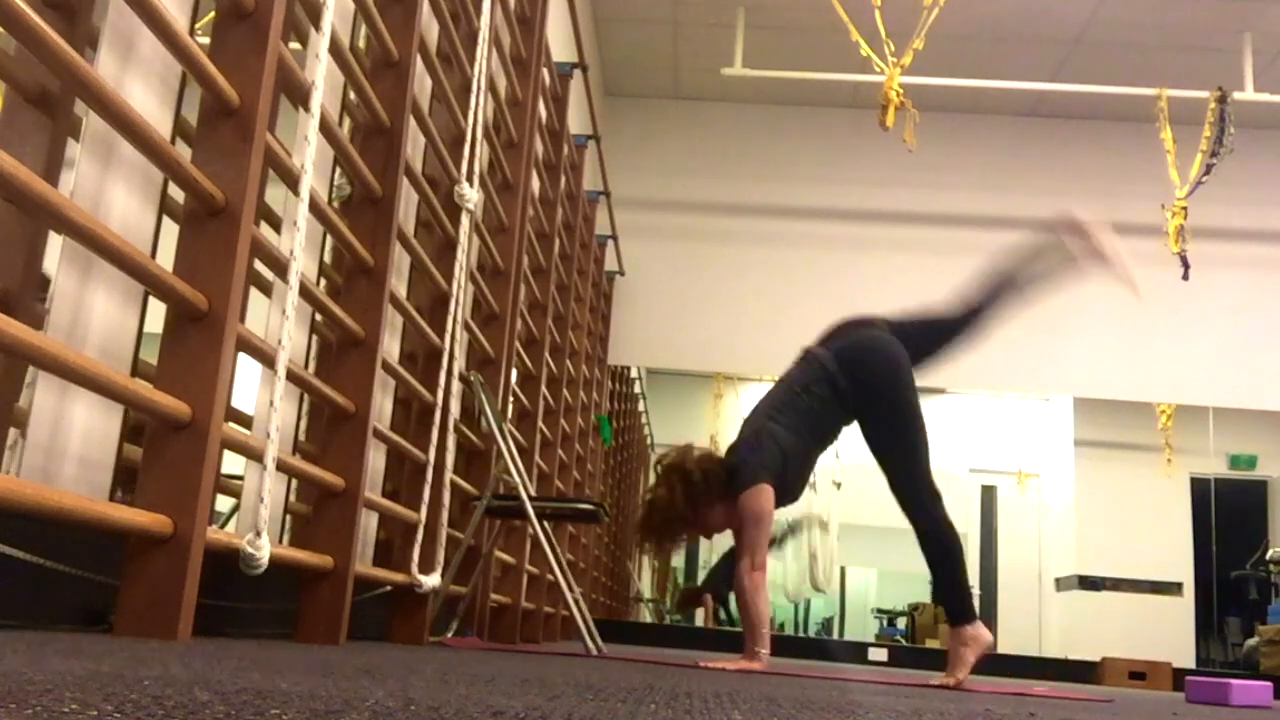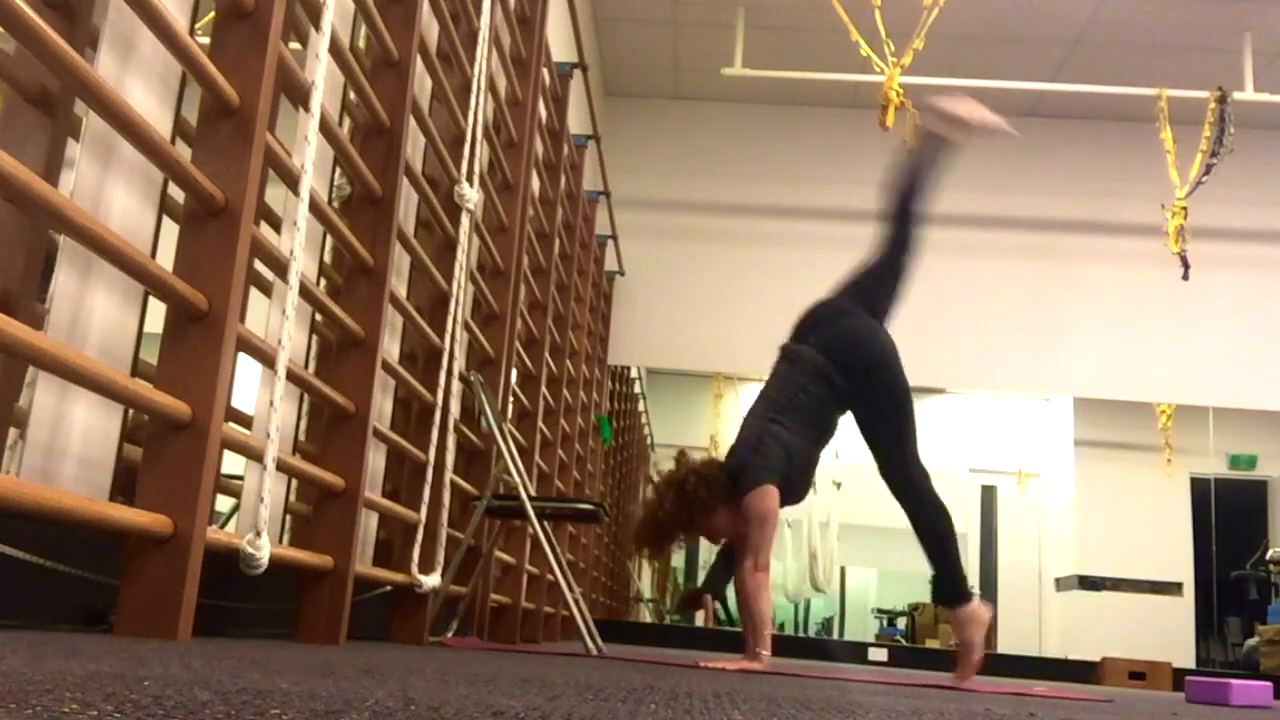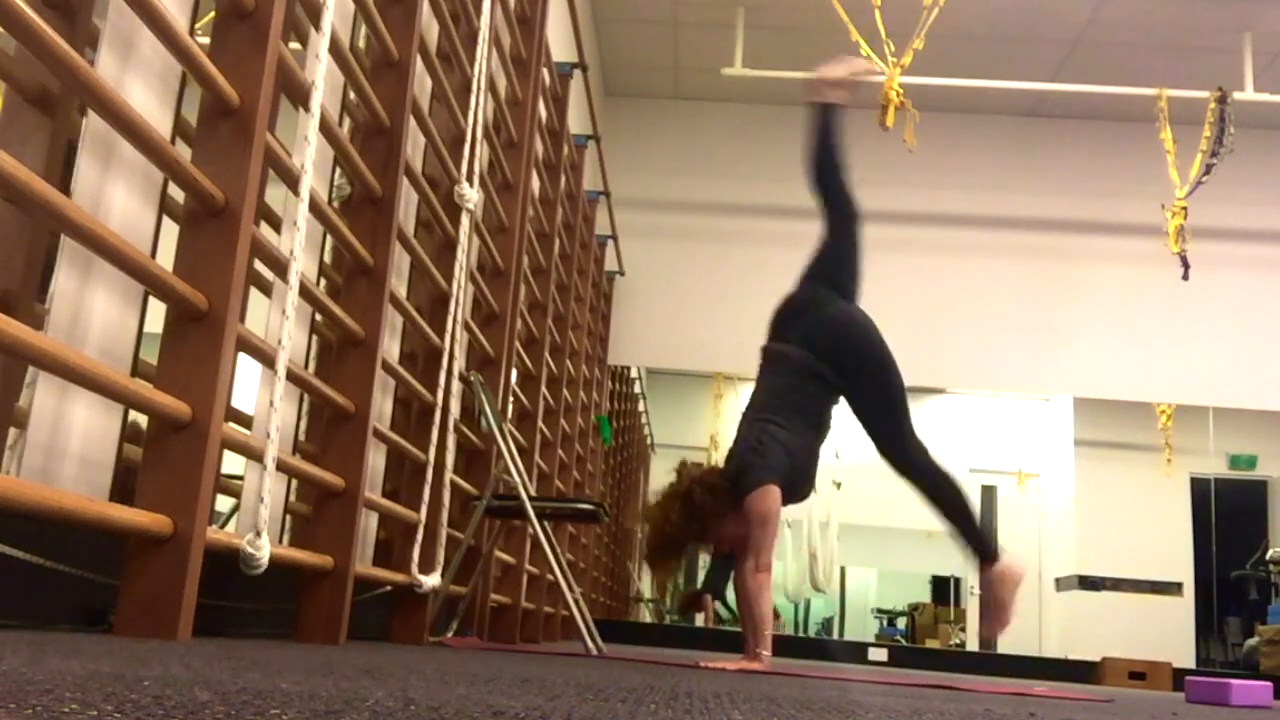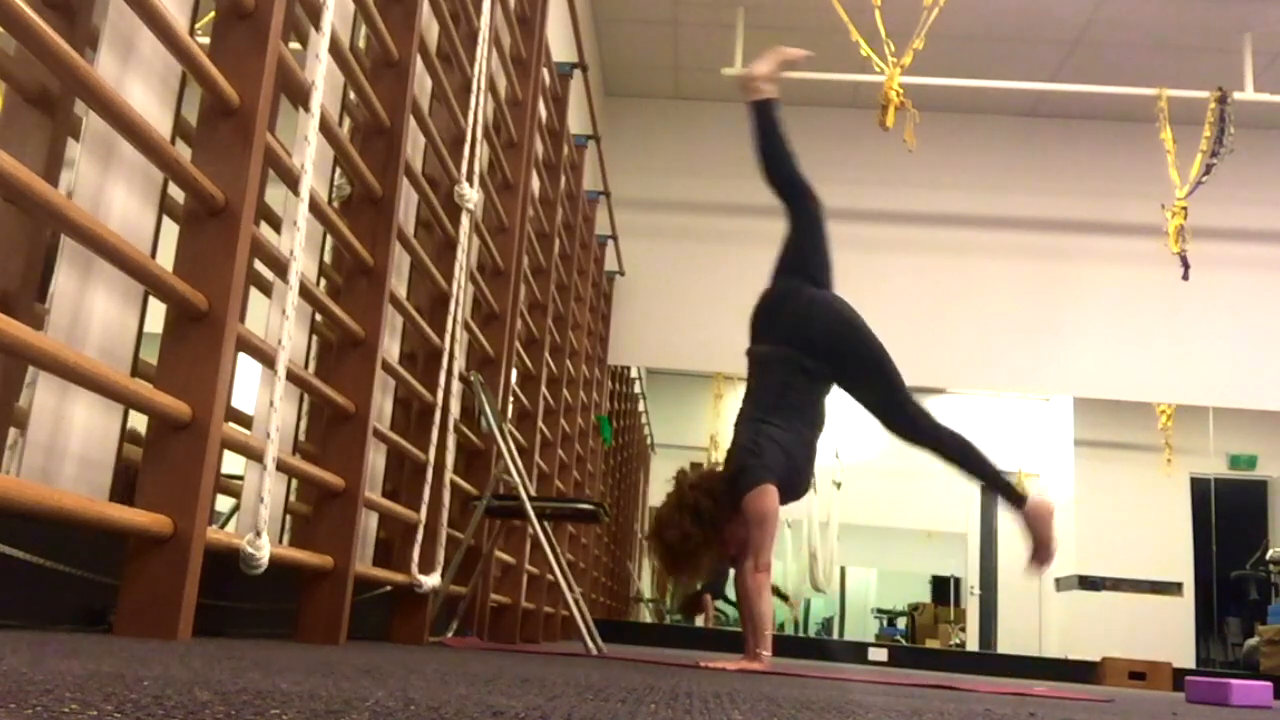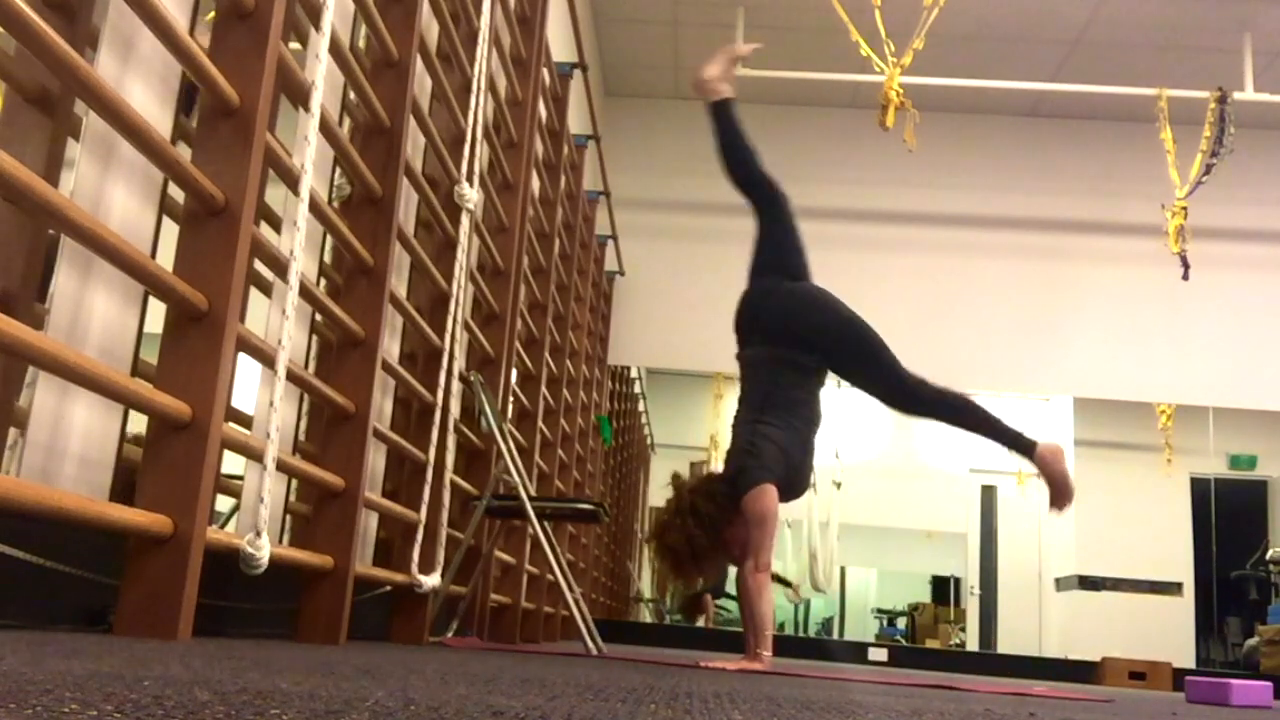
dt=0.1s
person 1, frame 1
left shoulder: (751, 476)
right shoulder: (735, 476)
left elbow: (754, 568)
right elbow: (752, 564)
left wrist: (755, 652)
right wrist: (755, 645)
left hip: (867, 370)
right hip: (855, 355)
left knee: (917, 498)
right knee: (968, 313)
left ankle: (966, 628)
right ankle: (1071, 245)
person 1, frame 2
left shoulder: (754, 481)
right shoulder: (736, 482)
left elbow: (757, 571)
right elbow: (747, 570)
left wrist: (757, 654)
right wrist: (751, 649)
left hip: (855, 353)
right hip: (822, 341)
left knee: (907, 480)
right knee: (895, 244)
left ankle: (964, 605)
right ankle: (939, 126)
person 1, frame 3
left shoulder: (756, 485)
right shoulder: (744, 481)
left elbow: (758, 571)
right elbow: (747, 570)
left wrist: (756, 655)
right wrist: (751, 648)
left hip: (839, 340)
right hip: (801, 325)
left knee: (908, 456)
right knee: (839, 212)
left ankle: (992, 564)
right ankle: (826, 95)
person 1, frame 4
left shoulder: (753, 482)
right shoulder: (741, 481)
left elbow: (757, 571)
left wrist: (757, 655)
right wrist: (751, 647)
left hip: (817, 329)
right hip: (785, 320)
left knee: (911, 423)
right knee: (802, 206)
left ankle: (1025, 503)
right ankle: (761, 90)
person 1, frame 5
left shoulder: (753, 484)
right shoulder: (743, 485)
left elbow: (757, 571)
left wrist: (757, 655)
right wrist: (752, 648)
left hip: (799, 324)
right hip: (765, 312)
left knee: (912, 394)
right knee: (763, 196)
left ankle: (1034, 451)
right ankle: (717, 94)
